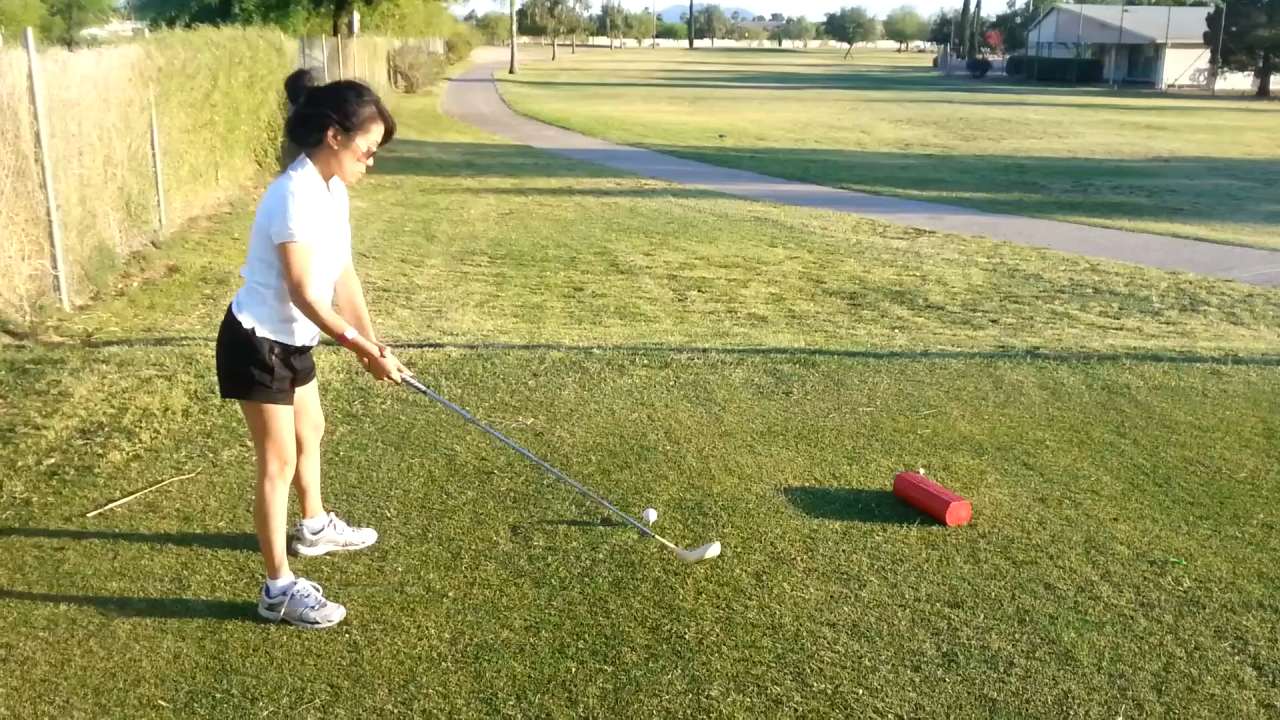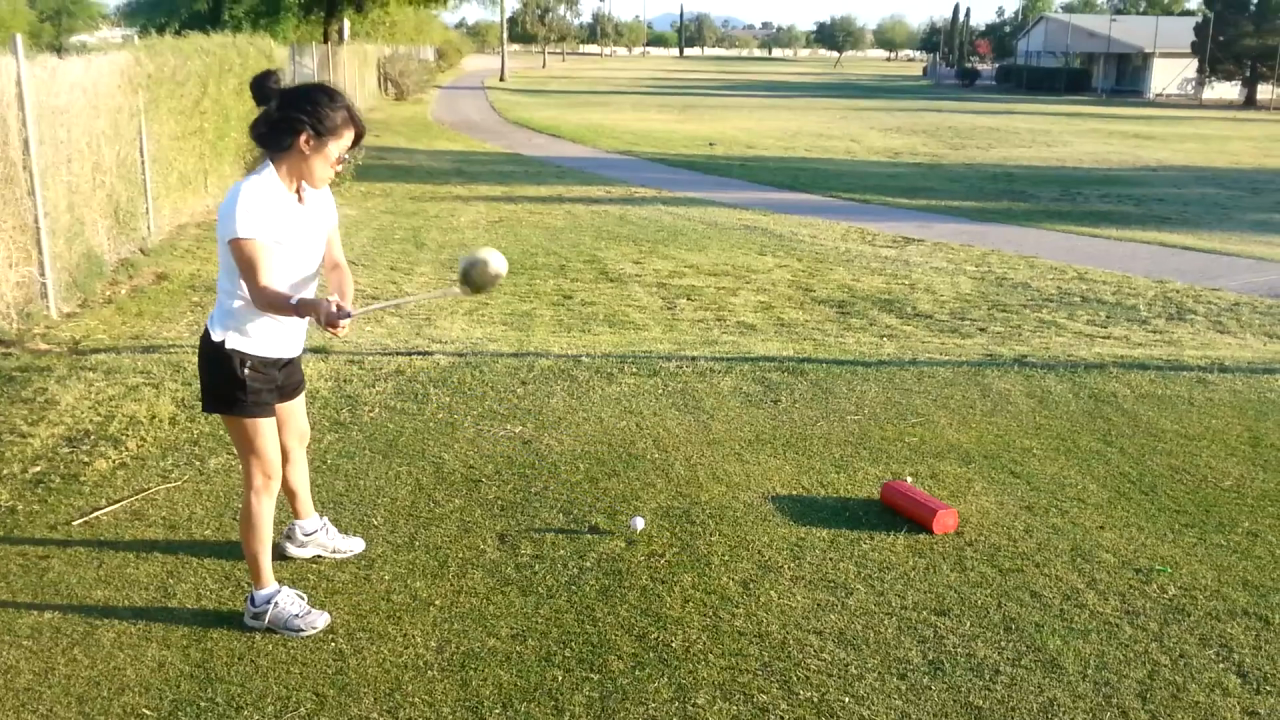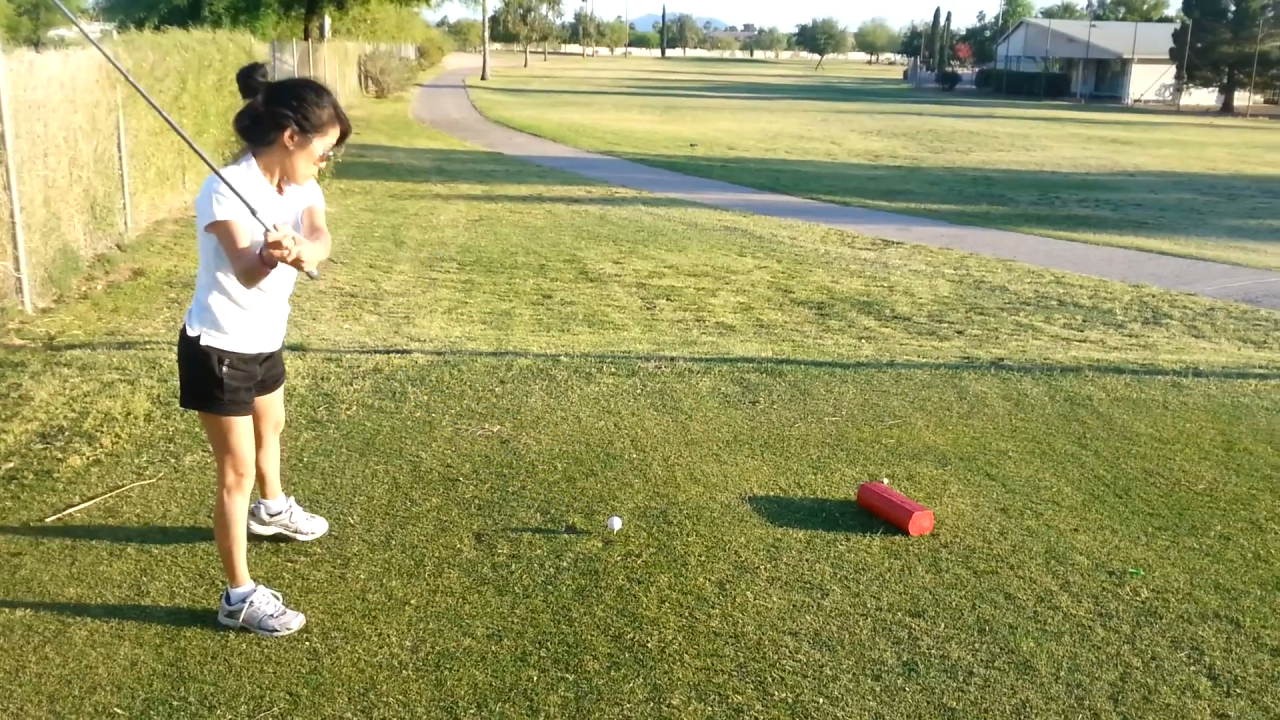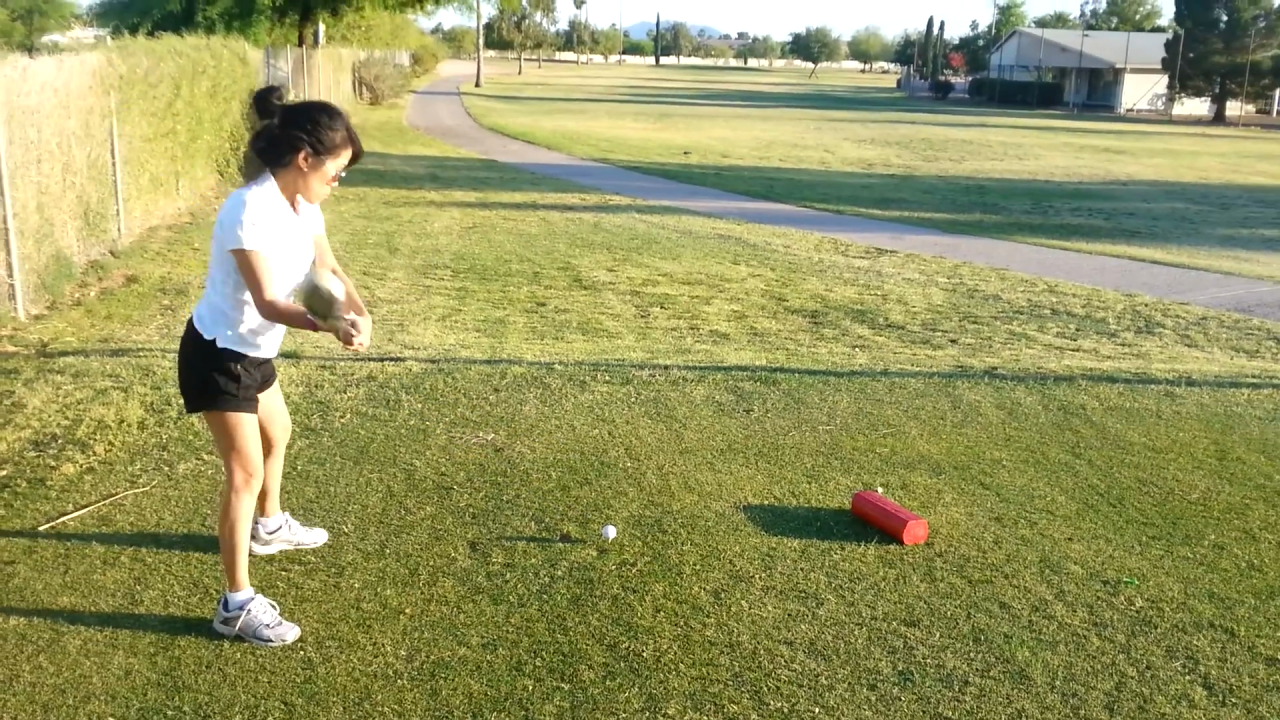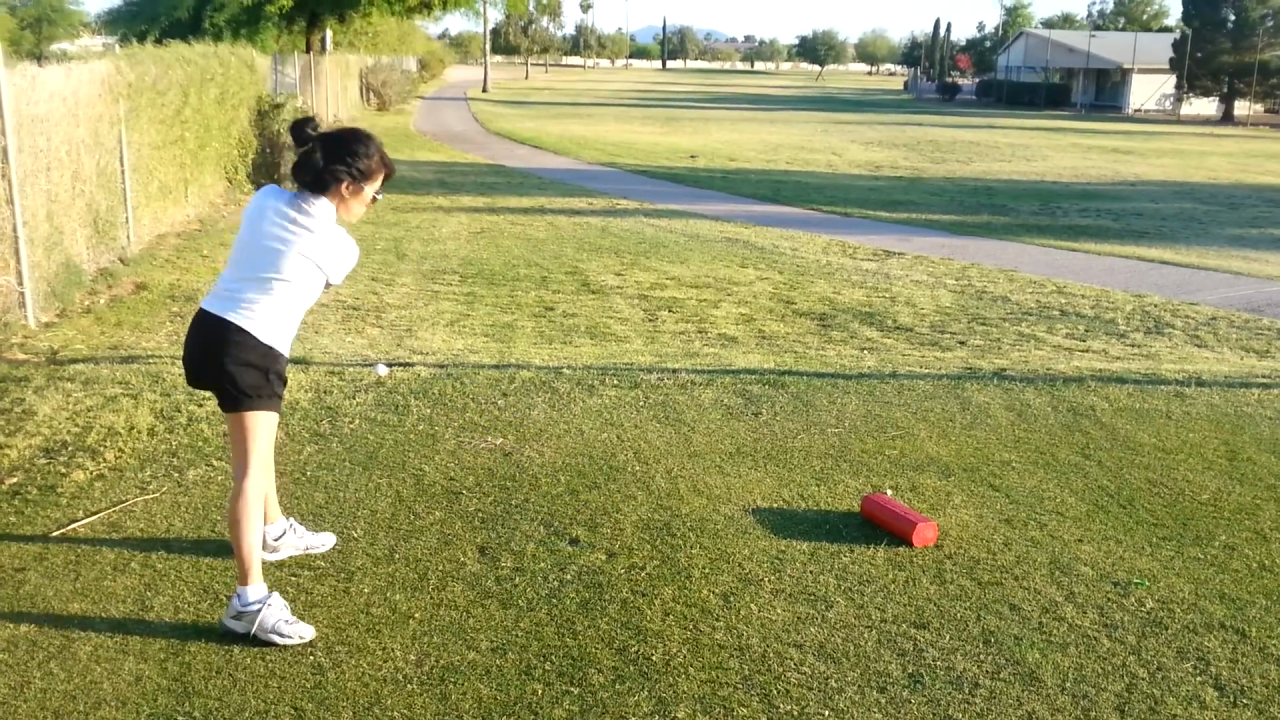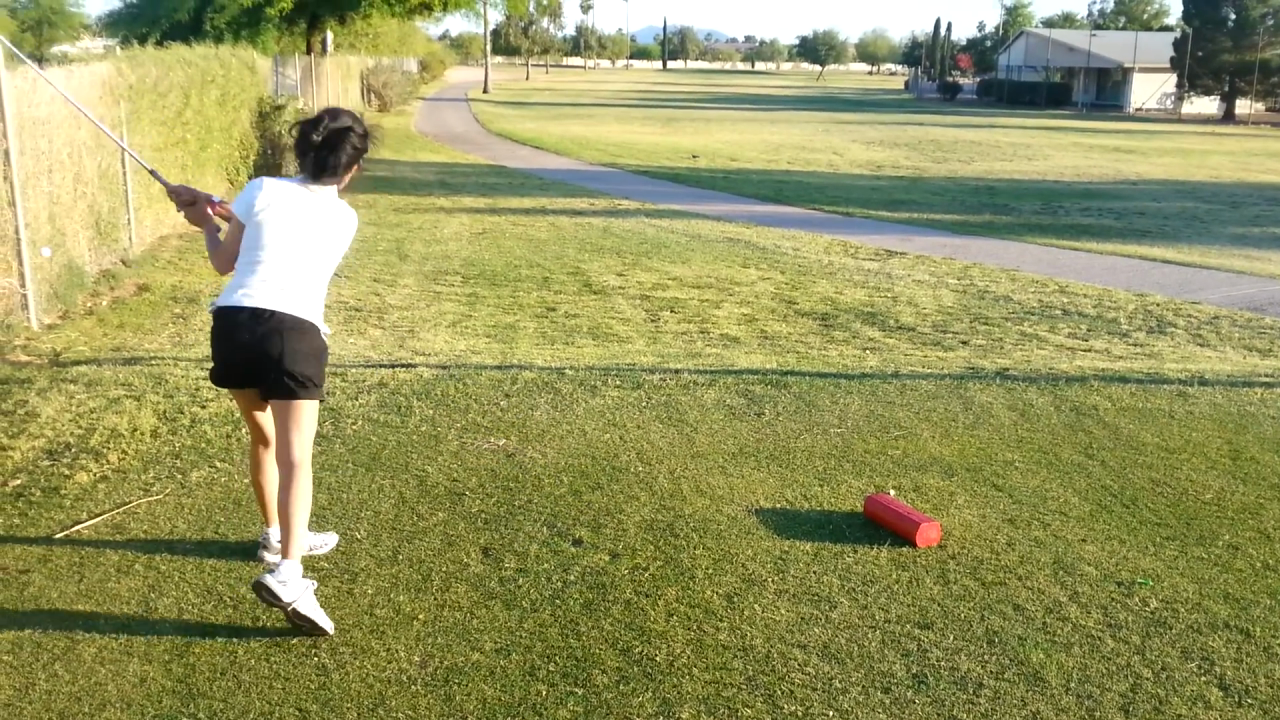
dt=0.3s
person 1, frame 1
left shoulder: (330, 189)
right shoulder: (297, 196)
left elbow: (342, 273)
right elbow: (305, 296)
left wrist: (370, 336)
right wrist: (363, 349)
left hip: (288, 340)
right hip: (257, 342)
left knee: (310, 433)
right knee: (278, 460)
left ankle: (314, 526)
right ankle: (279, 588)
person 1, frame 2
left shoulder: (316, 197)
right shoulder: (249, 199)
left elbow: (336, 264)
right elbow: (262, 295)
left wrist: (340, 301)
right wrist: (310, 308)
left hip: (283, 351)
right hip: (240, 354)
left knee: (296, 444)
right knee: (264, 473)
left ankle: (306, 529)
right ankle: (264, 597)
person 1, frame 3
left shoulder: (301, 189)
right shoulder: (223, 188)
left elbow: (321, 238)
right elbow: (244, 271)
left wrist: (300, 249)
right wrist: (268, 256)
left hip: (265, 344)
right hip: (218, 350)
left knee: (270, 429)
right knee: (237, 472)
left ankle: (272, 508)
right ankle: (239, 596)
person 1, frame 4
left shoulder: (301, 207)
right shoulder: (252, 212)
left elbow: (330, 272)
right elbow: (267, 301)
left wrist: (356, 312)
right wrist: (328, 326)
left hip: (250, 350)
right hip: (221, 353)
left knee: (277, 436)
right knee: (244, 469)
left ankle: (268, 525)
right ankle: (238, 602)
person 1, frame 5
left shoulder: (266, 199)
right shoulder: (339, 246)
left hip: (211, 330)
right hip: (249, 348)
left knee: (257, 441)
right knee: (251, 468)
left ankle: (273, 530)
right ankle: (250, 599)
person 1, frame 6
left shoulder: (262, 191)
right shoulder: (345, 219)
left elbow: (227, 262)
left wrist: (205, 216)
right wrist: (210, 207)
left hip: (234, 322)
right hip: (295, 331)
left knee: (264, 435)
right knee: (298, 457)
left ankle: (278, 535)
right ankle: (285, 571)
